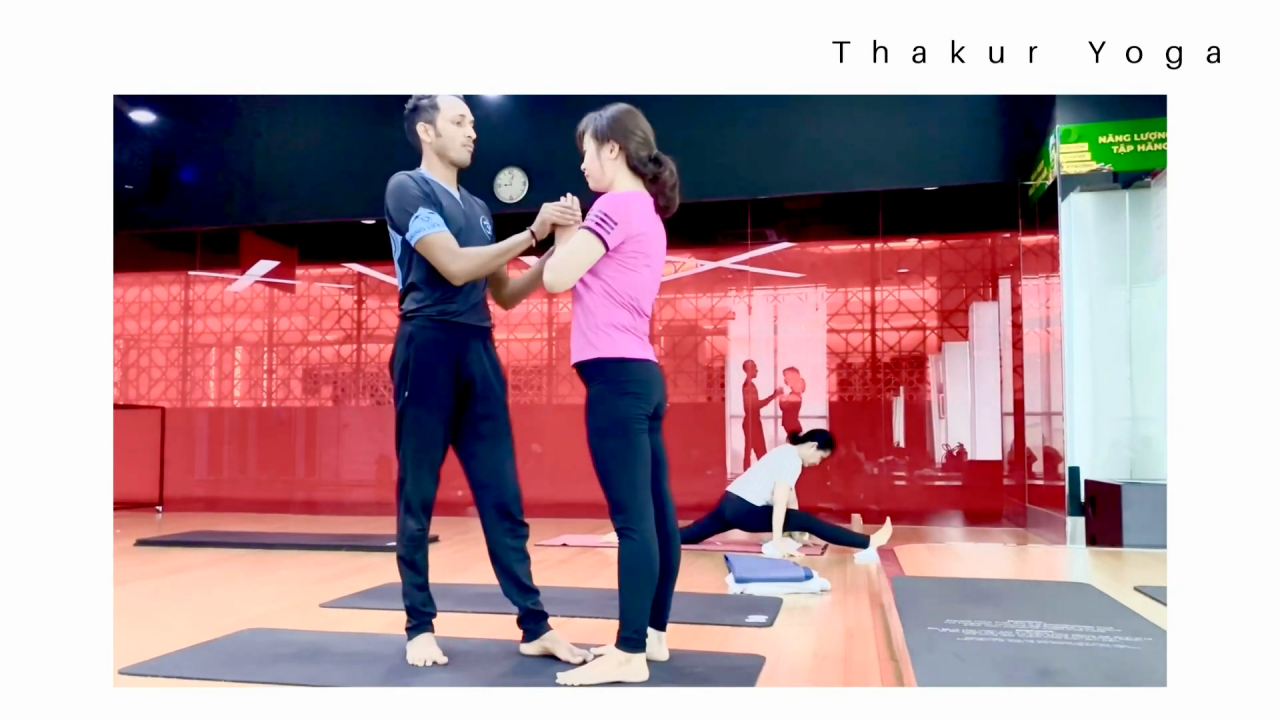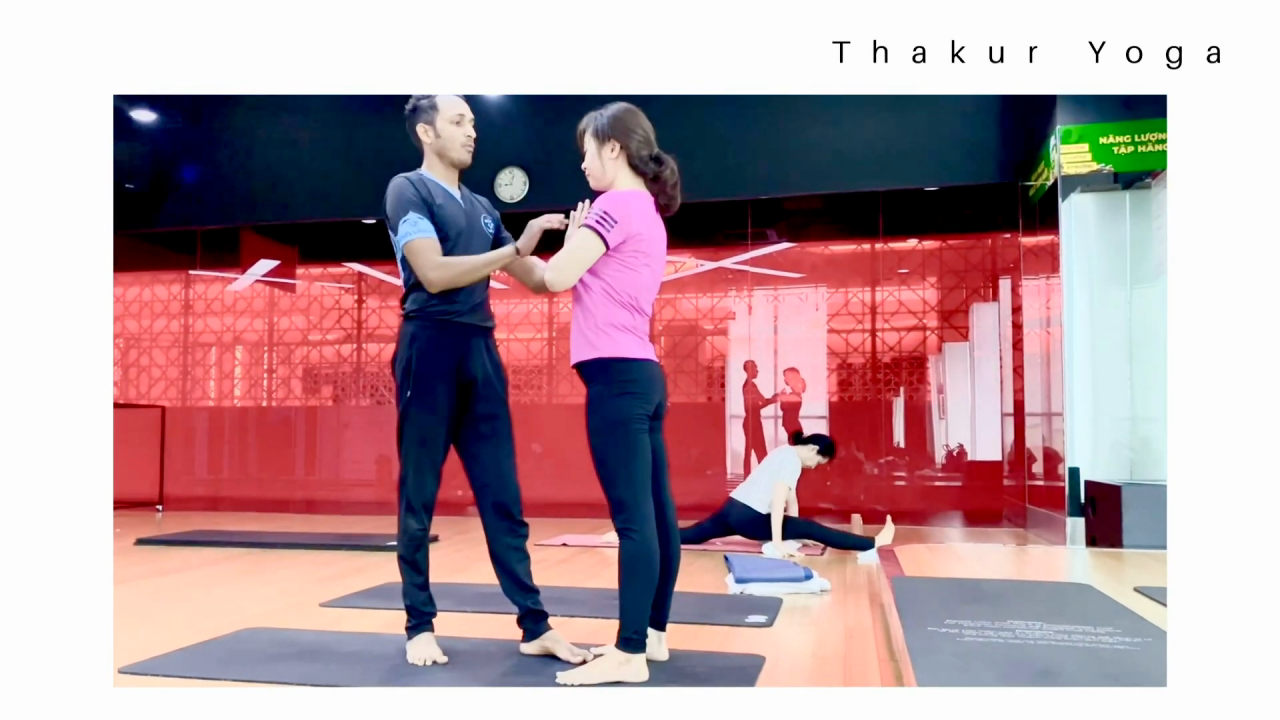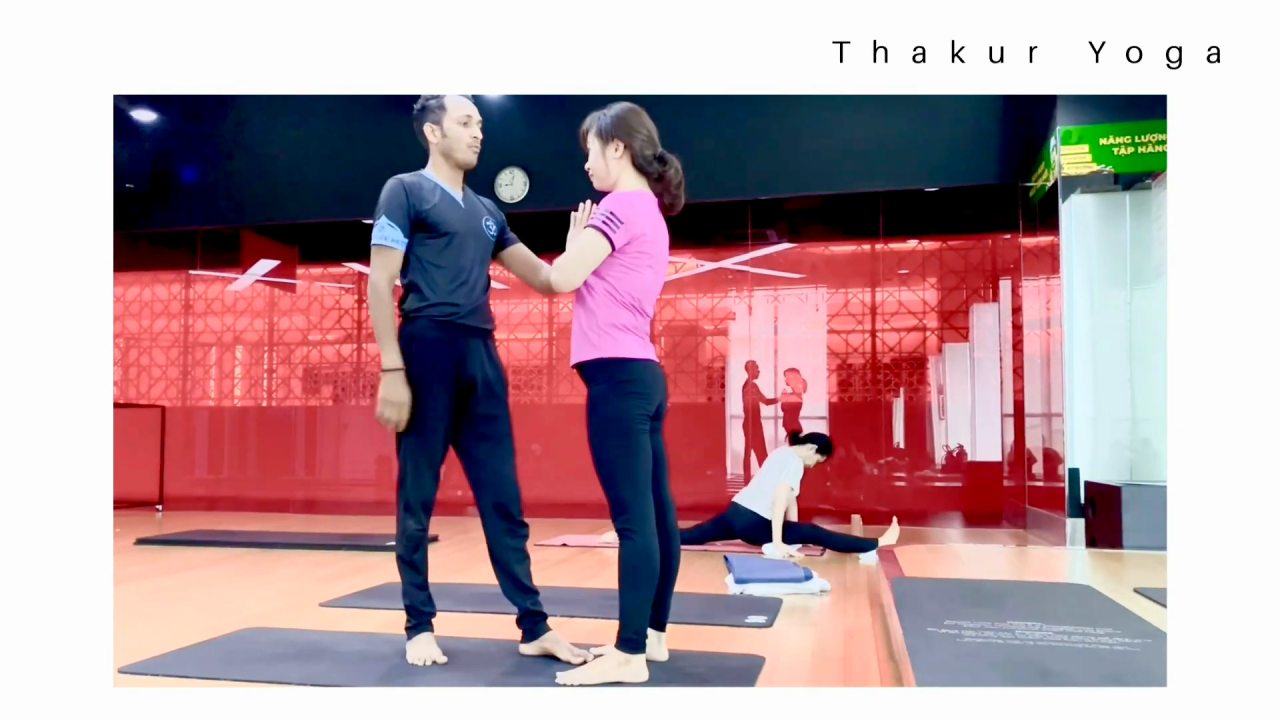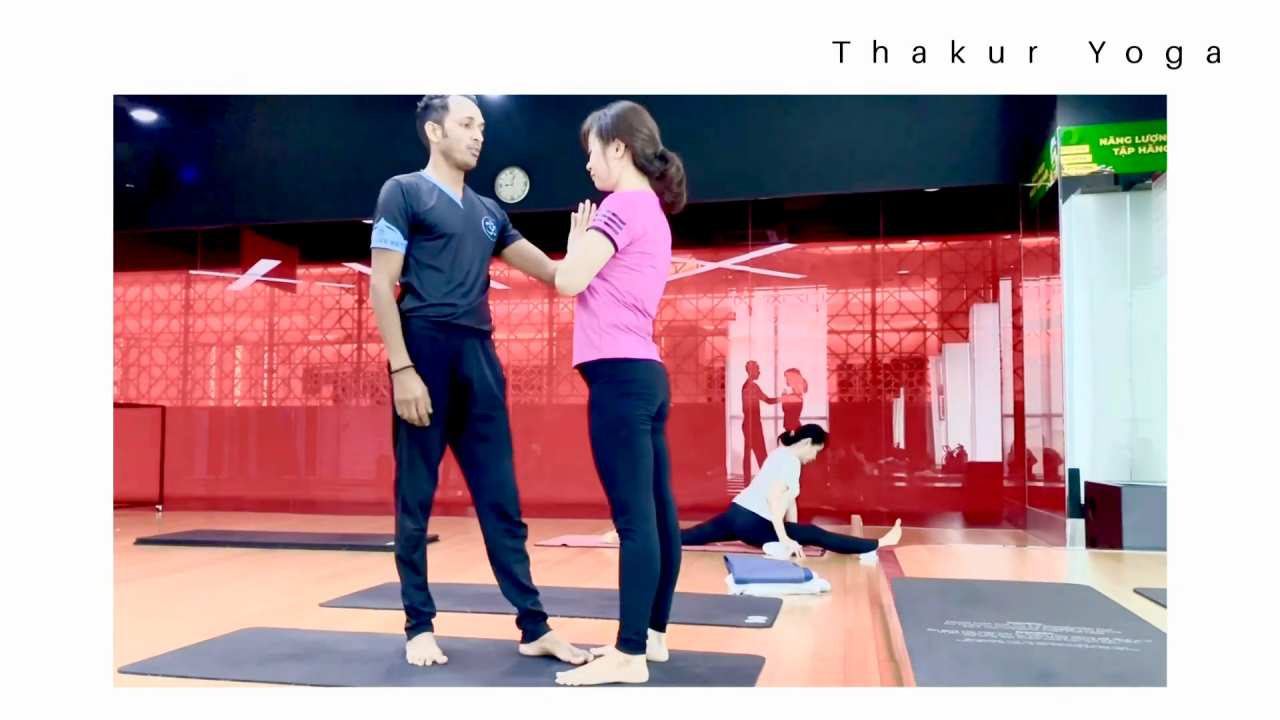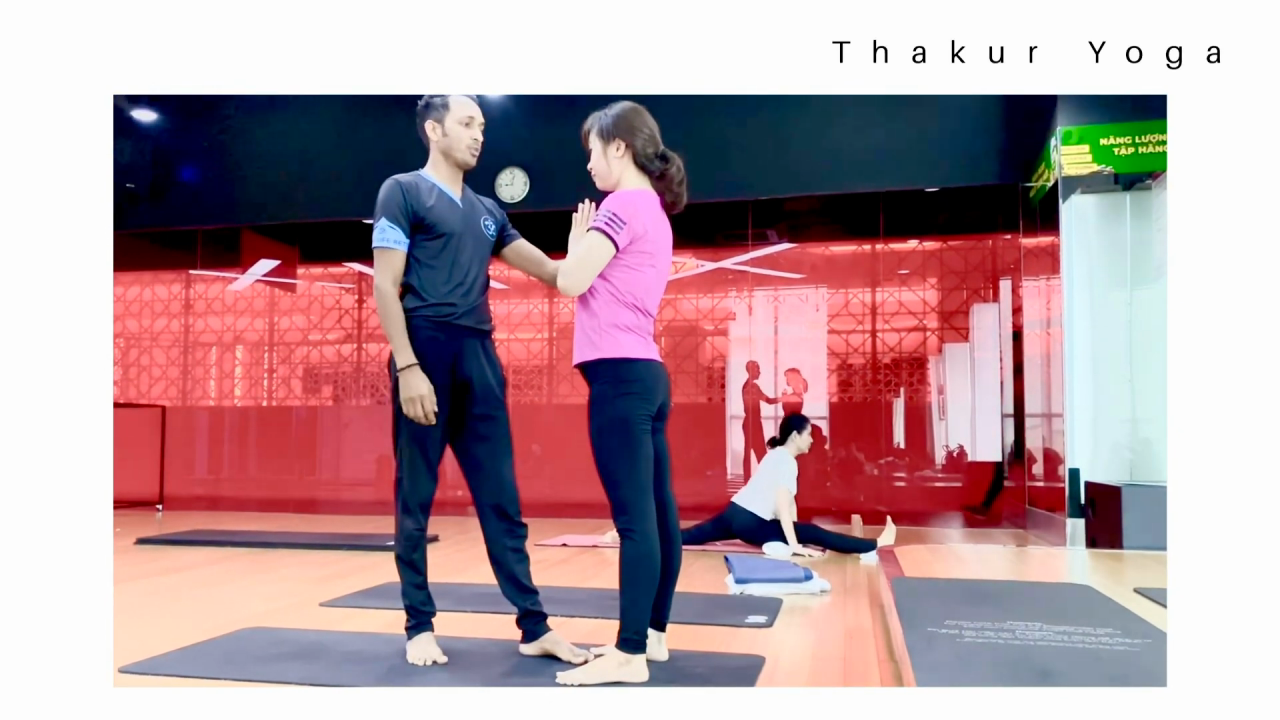
dt=0.4s
person 1, frame 1
left shoulder: (617, 205)
right shoulder: (645, 212)
left elbow: (557, 279)
right elbow: (589, 279)
left wrist: (564, 238)
right wrist: (570, 239)
left hip: (616, 375)
right hip: (640, 375)
left knee: (631, 516)
right knee: (655, 510)
left ankle: (628, 652)
right ankle: (651, 633)
person 1, frame 2
left shoulder: (617, 204)
right shoulder: (647, 212)
left elbow: (557, 277)
left wrist: (571, 240)
right wrist: (576, 241)
left hip: (616, 375)
right hip: (640, 374)
left knee: (632, 516)
right knee: (654, 511)
left ankle: (629, 653)
right ankle: (651, 634)
person 1, frame 3
left shoulder: (621, 206)
right shoulder: (650, 211)
left elbow: (563, 278)
left wrist: (575, 240)
right wrist: (582, 244)
left hip: (617, 374)
right hip: (643, 374)
left knee: (632, 517)
right knee: (656, 512)
left ankle: (629, 654)
right ankle: (651, 634)
person 1, frame 4
left shoulder: (623, 205)
right shoulder: (652, 211)
left elbow: (568, 282)
left wrist: (577, 240)
right wrist: (583, 243)
left hip: (619, 375)
right hip: (644, 374)
left knee: (633, 518)
right knee: (657, 512)
left ankle: (629, 655)
right ankle: (651, 634)
person 1, frame 5
left shoulder: (623, 204)
right shoulder: (653, 211)
left elbow: (571, 281)
left wrist: (578, 240)
right wrist: (586, 243)
left hip: (619, 374)
right hip: (645, 373)
left knee: (633, 517)
right knee: (657, 511)
left ankle: (629, 654)
right ankle: (651, 634)
person 2, frame 1
left shoulder: (477, 207)
right shoulder: (407, 187)
left elbow: (504, 294)
right elbow: (455, 267)
left wrist: (551, 256)
right wrist: (532, 232)
left hip: (480, 351)
right hip: (428, 347)
left knee: (502, 496)
right knee: (418, 496)
left ankle: (534, 625)
right ankle: (420, 626)
person 2, frame 2
left shoulder: (481, 207)
right shoulder: (408, 189)
left elbow: (538, 280)
right elbow: (434, 274)
right wrist: (517, 246)
left hip: (482, 352)
right hip: (430, 347)
left knee: (503, 496)
right knee: (419, 496)
left ankle: (534, 625)
right ankle: (419, 626)
person 2, frame 3
left shoulder: (486, 210)
right shoulder: (405, 191)
left elbow: (544, 277)
right elbow: (380, 283)
right wrist: (392, 370)
left hip: (480, 355)
right hip: (429, 356)
left knee: (503, 497)
right knee: (417, 497)
left ankle: (534, 626)
right ankle: (419, 626)
person 2, frame 4
left shoulder: (487, 211)
right shoulder: (403, 192)
left elbow: (554, 273)
right elbow: (381, 287)
right wrist: (401, 368)
left hip: (480, 357)
right hip: (425, 350)
left knee: (501, 498)
right knee: (416, 498)
left ankle: (533, 627)
right ankle: (419, 627)
person 2, frame 5
left shoulder: (486, 210)
right shoulder: (403, 191)
left elbow: (553, 272)
right elbow: (385, 286)
right wrist: (408, 367)
left hip: (480, 357)
right hip: (426, 353)
left knee: (501, 499)
right knee: (415, 499)
left ankle: (534, 627)
right ankle: (419, 626)
person 3, frame 1
left shoulder: (787, 452)
right shoulder: (792, 459)
left elbow: (790, 498)
right elbow: (780, 500)
left wrist: (794, 532)
right wrist: (778, 541)
left hip: (731, 503)
right hip: (744, 509)
left knee: (693, 534)
right knee: (809, 521)
right ankle: (868, 542)
person 3, frame 2
left shoulder: (786, 452)
right shoulder: (792, 460)
left elbow: (790, 499)
right elbow: (778, 500)
left wrist: (794, 533)
right wrist: (778, 542)
left hip: (733, 509)
right hip: (748, 517)
left knee: (695, 535)
right knee: (811, 529)
right ankle: (873, 543)
person 3, frame 3
left shoulder: (783, 453)
right shoulder: (794, 462)
left elbow: (789, 498)
right elbow: (780, 500)
left wrist: (795, 533)
right wrist: (778, 542)
left hip: (736, 513)
right hip: (751, 522)
left knee: (695, 536)
right knee: (815, 534)
person 3, frame 4
left shoulder: (782, 454)
right shoulder: (790, 460)
left elbow: (789, 499)
right elbow: (773, 496)
left wrist: (793, 533)
right wrist: (785, 538)
left hip: (739, 513)
right hip: (753, 522)
left knee: (692, 537)
right knee: (814, 534)
right ankle: (875, 545)
person 3, frame 5
left shoulder: (778, 454)
right shoulder: (786, 461)
left elbow: (788, 499)
right elbow: (782, 503)
left wrist: (795, 532)
right wrist: (794, 543)
left hip: (735, 514)
right hip: (749, 523)
left knee: (689, 537)
right knee: (815, 534)
right ankle: (876, 544)
